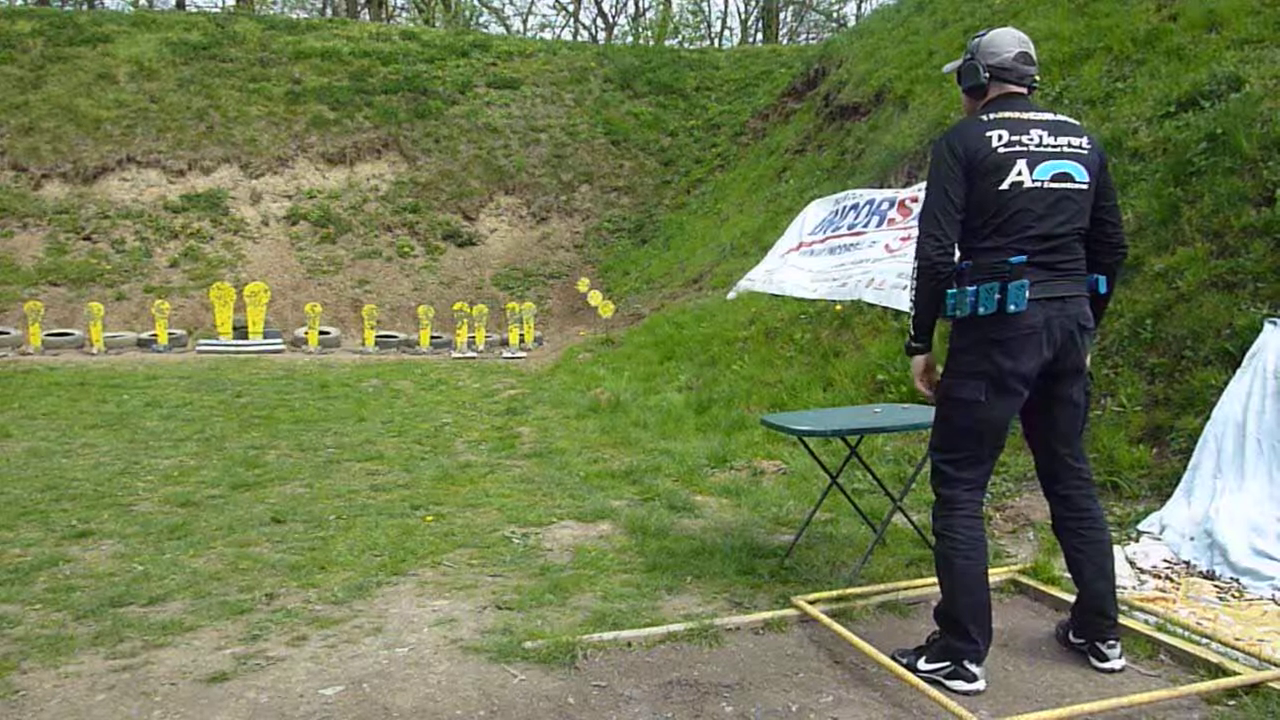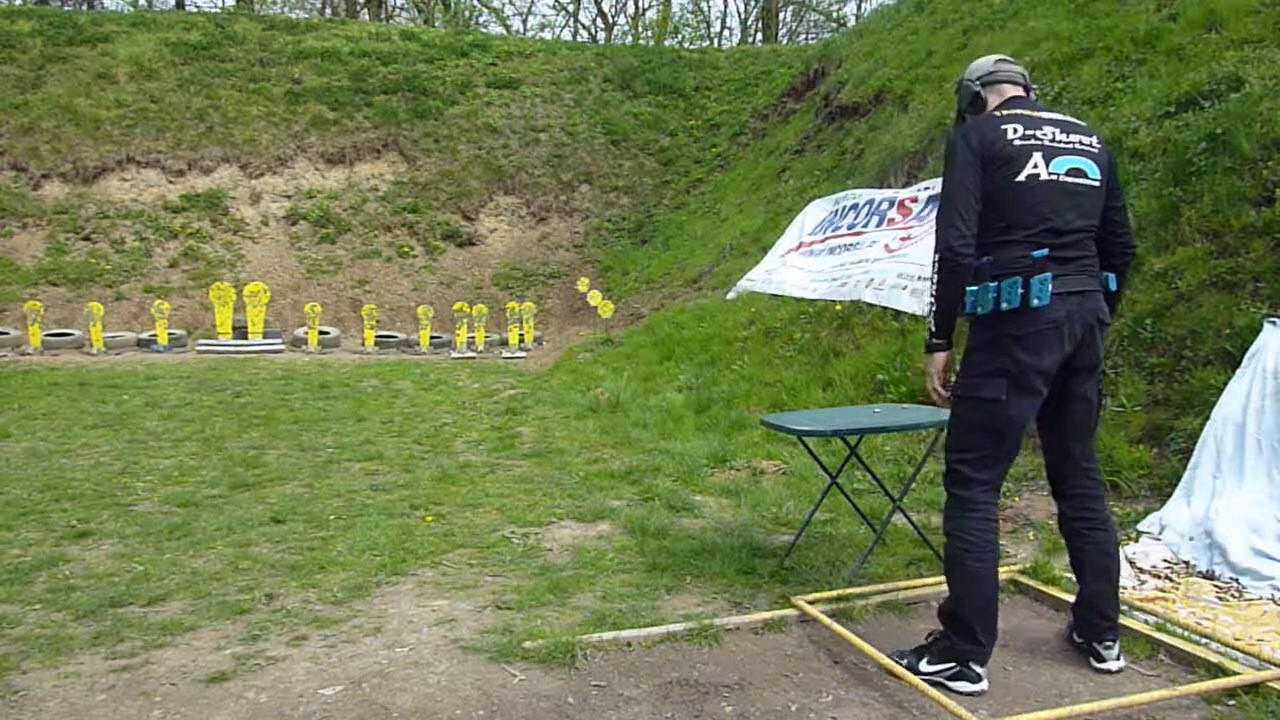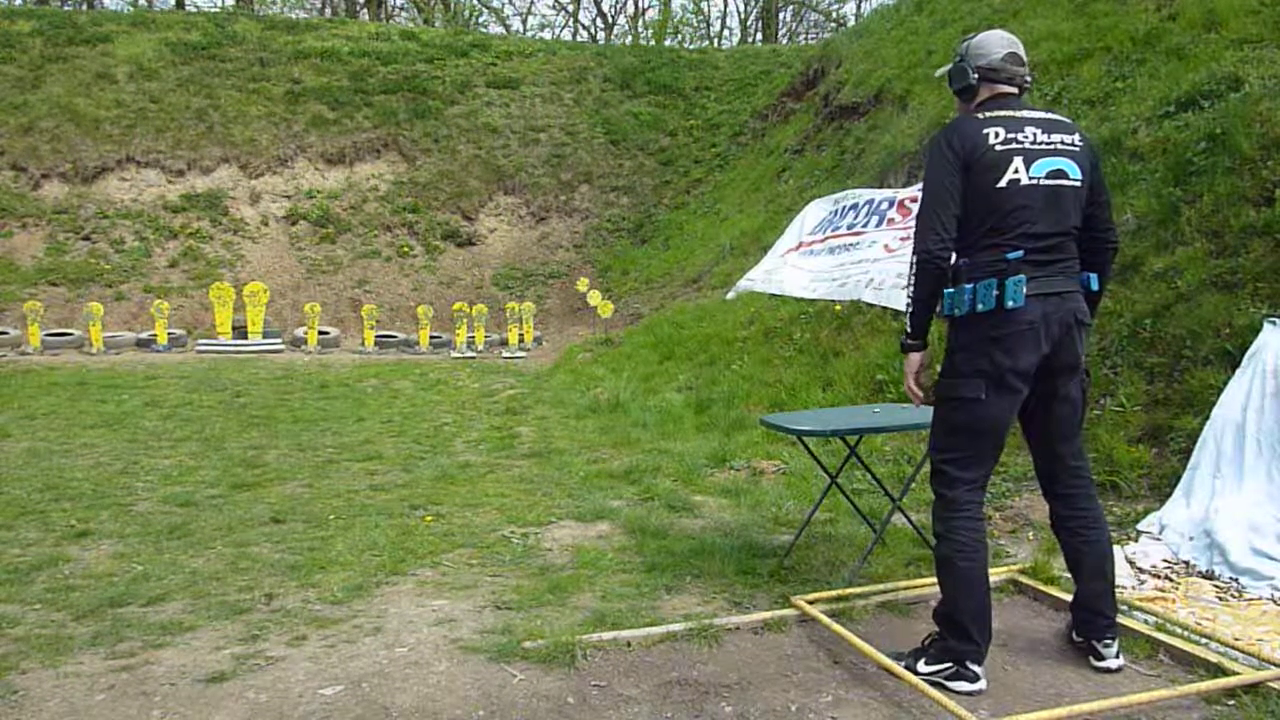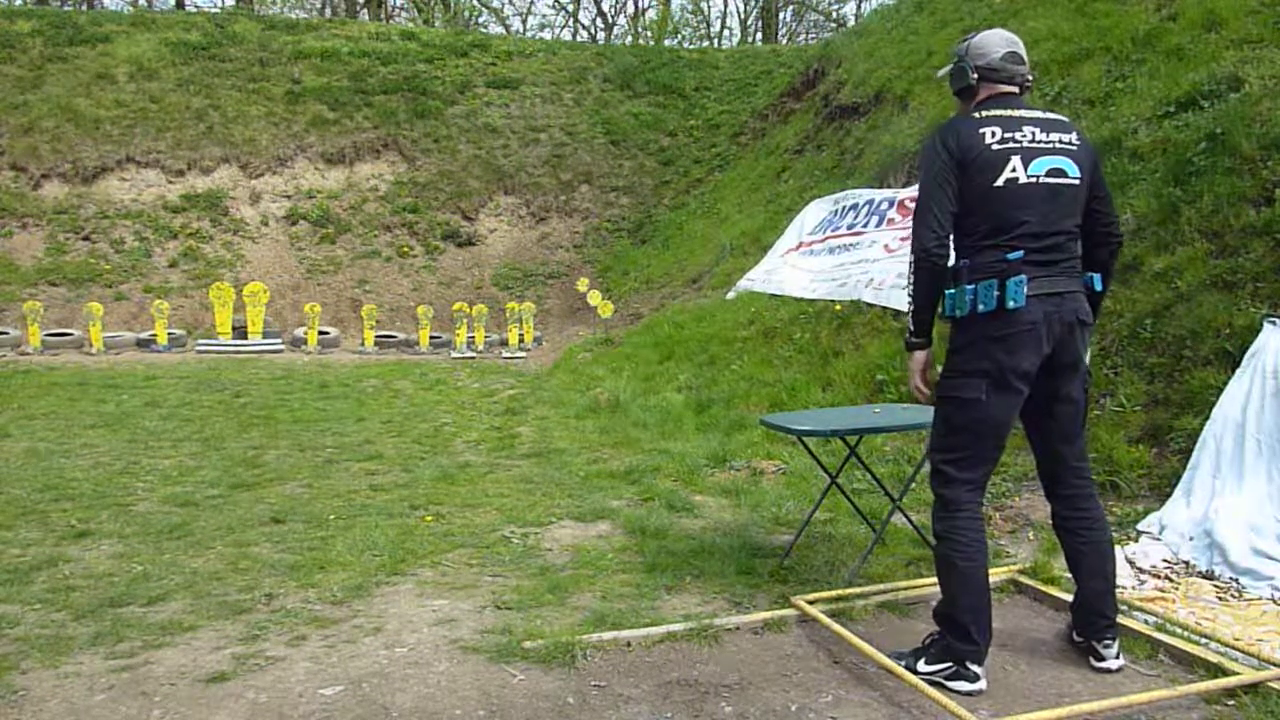
dt=1s
person 1, frame 1
left shoulder: (964, 141)
right shoulder: (1083, 142)
left elbow: (935, 253)
right elbow: (1110, 248)
left wrist: (919, 344)
left hip: (997, 326)
right hip: (1068, 320)
left knee: (958, 485)
right knee: (1070, 476)
left ankle: (960, 654)
right ankle: (1099, 631)
person 1, frame 2
left shoulder: (976, 135)
right shoulder: (1089, 141)
left elbow: (955, 246)
right elbow: (1119, 247)
left wrist: (939, 341)
left hip: (1015, 323)
right hip: (1083, 317)
left knee: (972, 484)
right knee: (1079, 476)
left ankle: (963, 654)
right ankle: (1100, 633)
person 1, frame 3
left shoulder: (959, 138)
right shoulder: (1073, 139)
left elbow: (932, 250)
right elbow: (1102, 244)
left wrist: (915, 341)
left hip: (994, 323)
right hip: (1062, 317)
left knee: (958, 485)
right knee: (1069, 475)
left ankle: (960, 654)
right ankle: (1099, 632)
person 1, frame 4
left shoulder: (956, 138)
right shoulder: (1072, 138)
left elbow: (929, 247)
right elbow: (1106, 240)
left wrist: (917, 338)
left hip: (996, 322)
right hip: (1065, 315)
left knee: (957, 484)
right knee: (1071, 475)
left ankle: (960, 654)
right ankle: (1099, 632)
